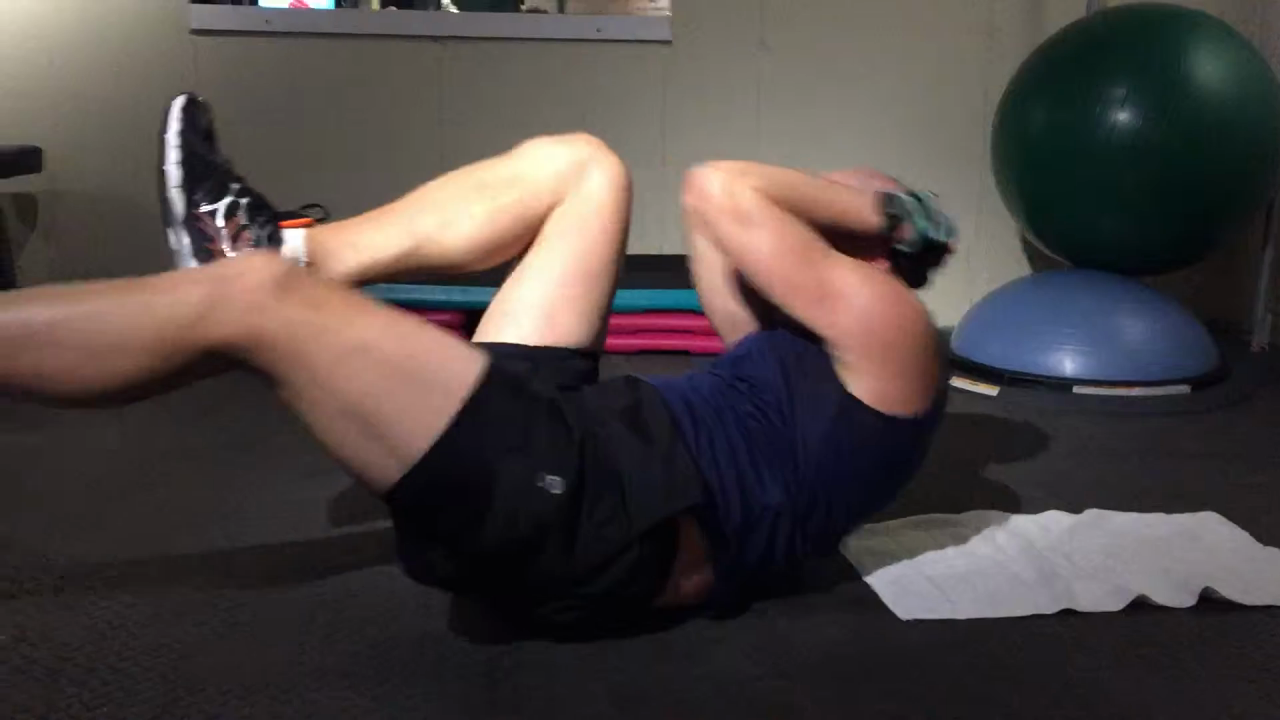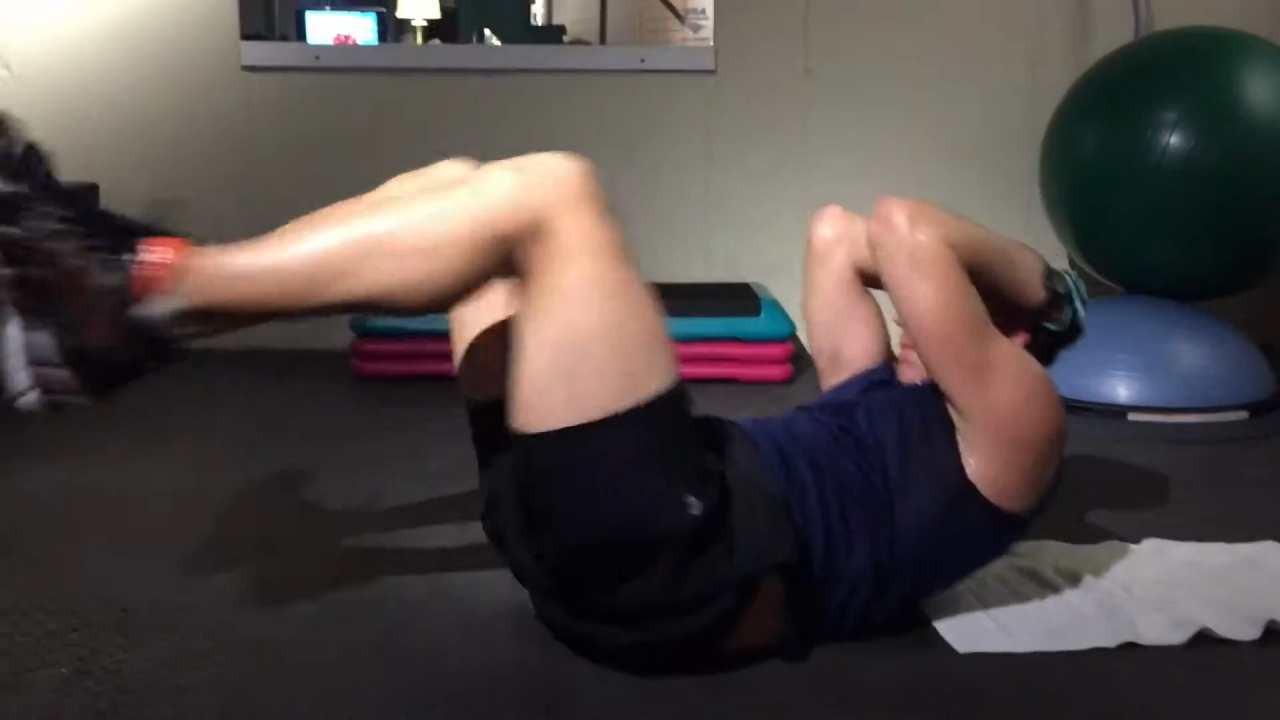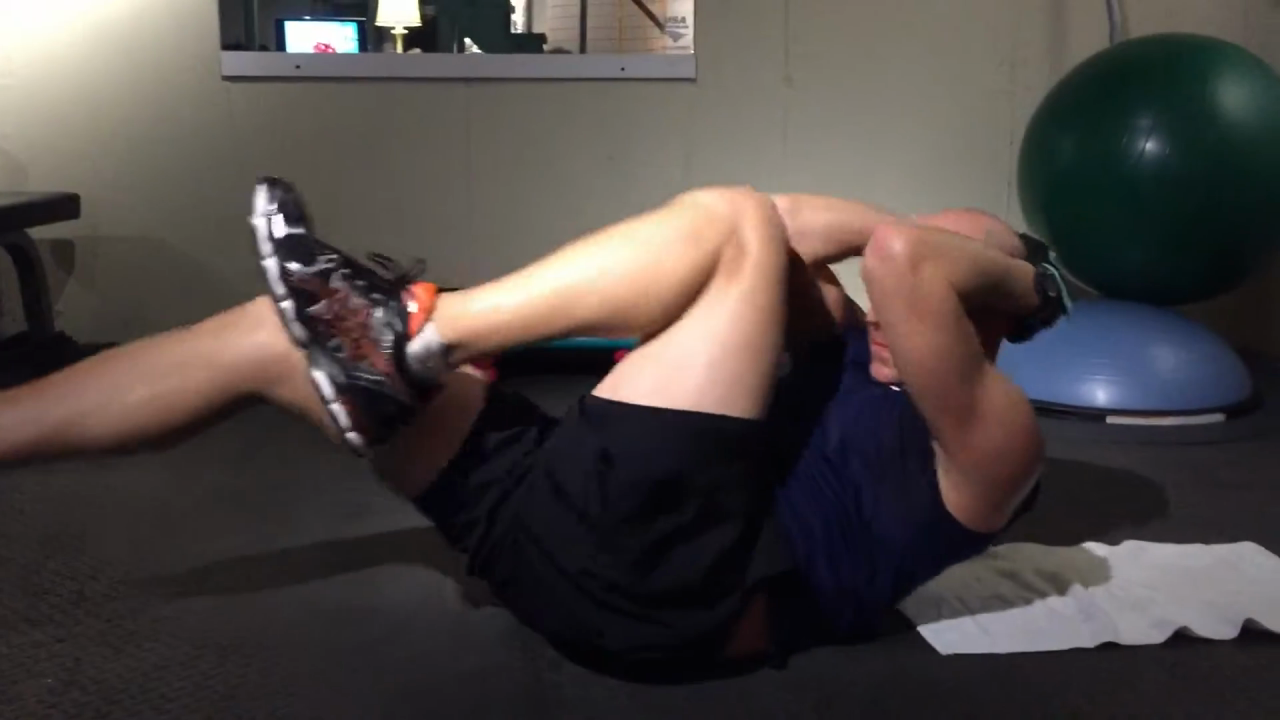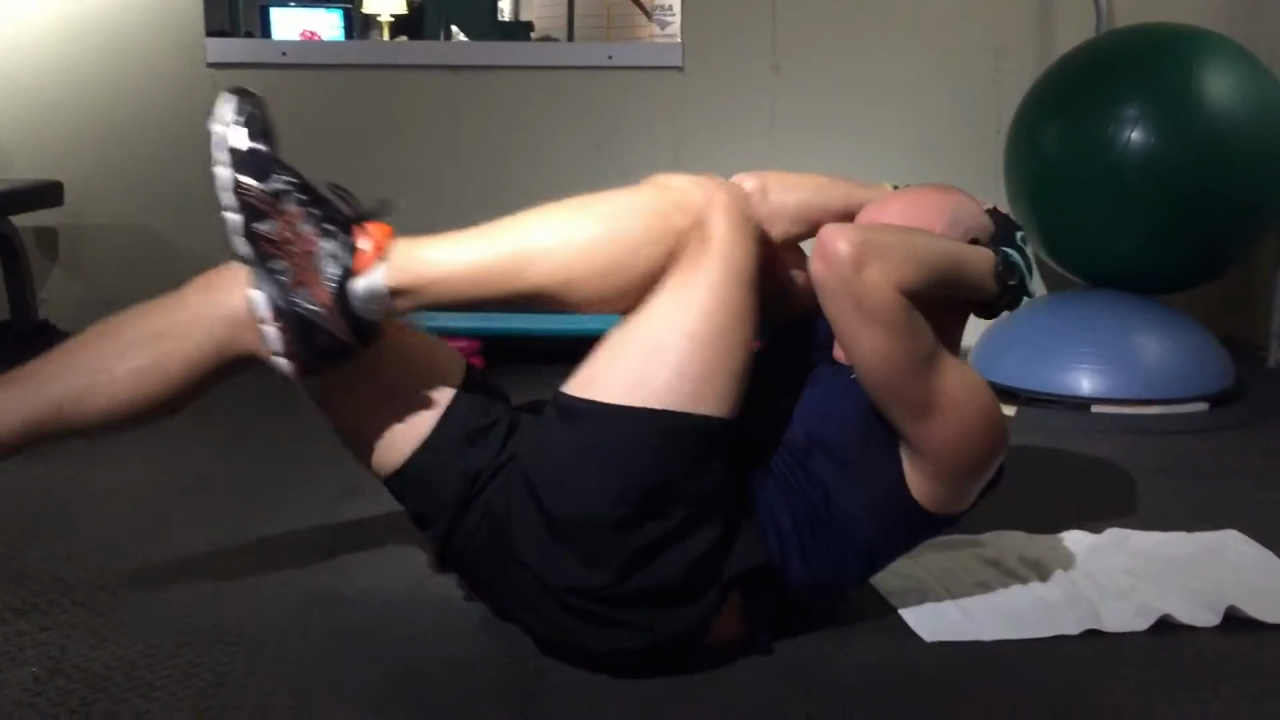
dt=0.3s
person 1, frame 1
left shoulder: (891, 329)
right shoulder: (823, 352)
left elbow: (719, 191)
right elbow: (734, 221)
left wrist: (869, 208)
right wrist: (847, 208)
left hip: (592, 517)
right hip: (569, 449)
left knee: (249, 304)
right knee: (580, 166)
right ankle: (295, 254)
person 1, frame 2
left shoulder: (1016, 422)
right shoulder: (893, 388)
left elbow: (901, 225)
right elbow: (835, 231)
left wrist: (1024, 288)
right wrist: (953, 271)
left hip: (657, 565)
right hip: (586, 518)
left knee: (547, 191)
right knee: (461, 186)
left ankle: (162, 280)
right ankle: (158, 283)
person 1, frame 3
left shoulder: (992, 440)
right shoulder: (859, 359)
left elbow: (896, 254)
right elbow: (795, 219)
left wrist: (1014, 279)
right wrist: (942, 231)
left hip: (654, 561)
right hip: (560, 503)
left knee: (728, 224)
right knee: (279, 329)
left ankle: (413, 336)
person 1, frame 4
left shoulder: (955, 424)
right shoulder: (830, 335)
left elbow: (855, 265)
right elbow: (755, 200)
left wrist: (978, 263)
right wrist: (888, 200)
left hip: (625, 565)
right hip: (540, 507)
left knee: (692, 212)
left ankle: (361, 270)
